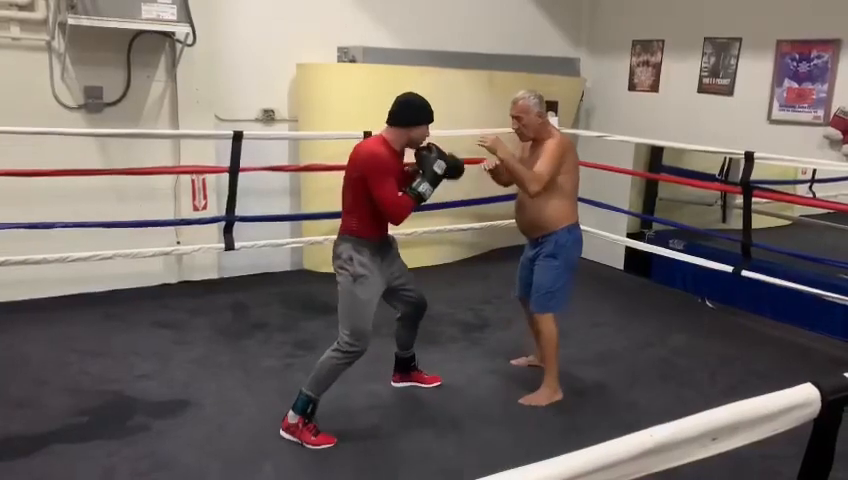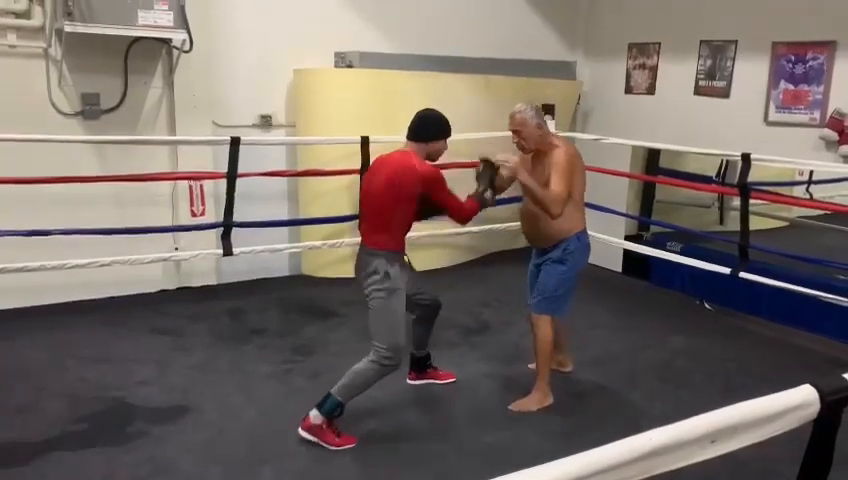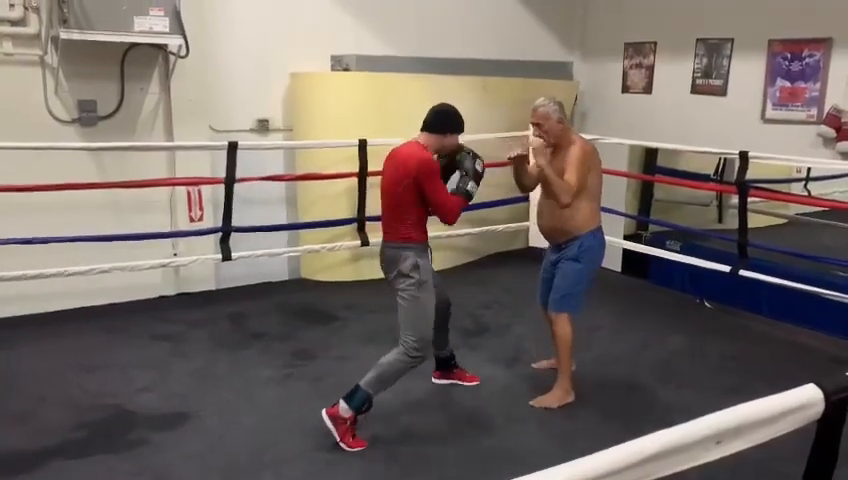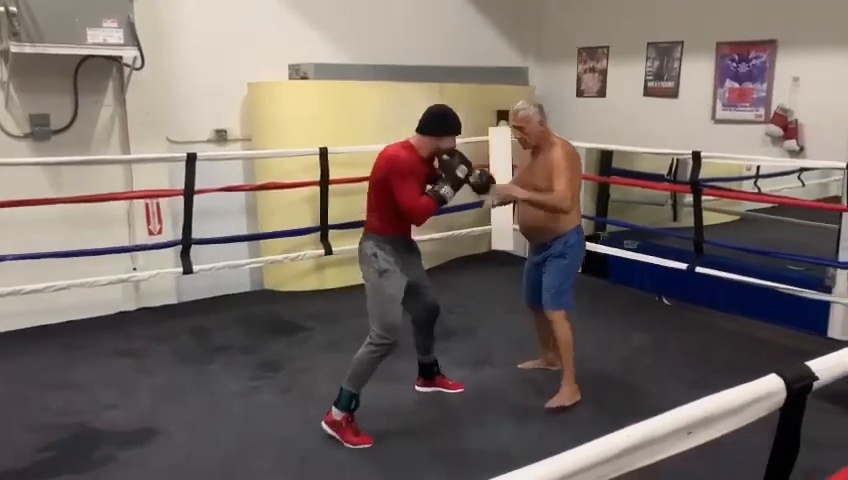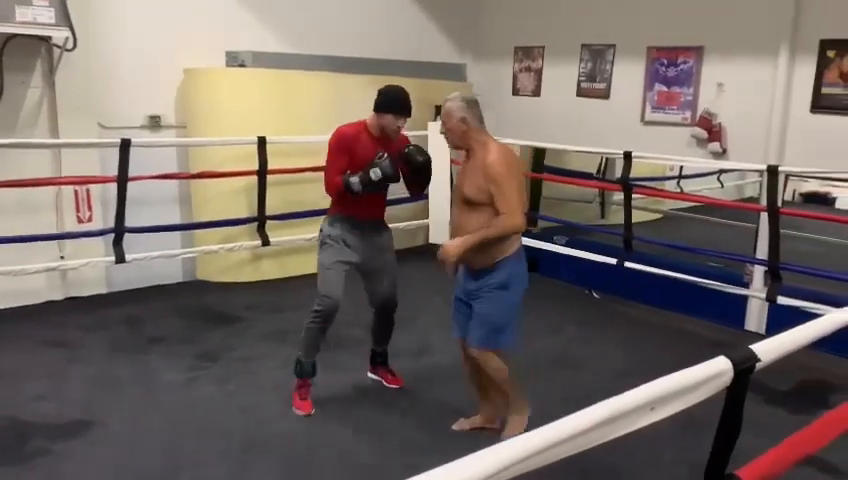
dt=1s
person 1, frame 1
left shoulder: (395, 151)
right shoulder: (372, 154)
left elbow: (398, 186)
right elbow: (395, 213)
left wrist: (434, 167)
right wrist: (427, 177)
left hip: (383, 248)
right hip: (357, 252)
left knee: (414, 304)
right knee: (353, 342)
left ankle: (404, 371)
right ankle: (296, 418)
person 1, frame 2
left shoulder: (384, 163)
right shoulder: (425, 173)
right elbow: (462, 215)
left wrist: (432, 205)
right wrist: (486, 188)
left hip: (384, 257)
right hip: (383, 264)
left knee: (429, 305)
right knee: (387, 355)
left ankle: (420, 368)
right ankle: (318, 418)
person 1, frame 3
left shoulder: (401, 152)
right shoulder: (423, 160)
right elbow: (448, 214)
left wrist: (448, 168)
right wrist: (470, 178)
left hip: (402, 250)
right hip: (409, 255)
left knee: (440, 305)
right knee: (415, 348)
left ankle: (446, 367)
right ankle: (344, 411)
person 1, frame 4
left shoulder: (424, 157)
right shoulder: (397, 158)
left elbow: (431, 180)
right elbow: (416, 212)
left wrist: (467, 175)
right wrist: (450, 183)
left hip: (404, 246)
right hip: (381, 251)
left knee: (427, 309)
right knee: (385, 336)
left ankle: (428, 376)
right ankle: (339, 414)
person 1, frame 5
left shoulder: (400, 142)
right shoulder: (345, 136)
left elbow: (416, 191)
right elbow: (333, 186)
left wrist: (420, 170)
right wrist: (371, 175)
left hip: (377, 232)
right hip: (340, 230)
left knee: (386, 302)
right knee: (327, 303)
left ankle: (378, 364)
right ankle: (302, 379)
person 2, frame 1
left shoulder: (557, 144)
right shoulder: (529, 144)
left elbow: (533, 186)
right elbow: (509, 179)
left wrist: (503, 152)
right wrist: (496, 169)
left hip: (559, 240)
right hip: (536, 239)
left knee: (543, 310)
right knee: (526, 299)
left ankle: (551, 386)
right ankle: (541, 354)
person 2, frame 2
left shoulder: (562, 154)
right shoulder: (528, 153)
left elbow: (554, 207)
right elbow: (499, 187)
left wrist: (521, 175)
right wrist: (500, 169)
left hip: (567, 247)
right hip: (542, 246)
left knee: (540, 314)
right knee: (544, 308)
left ankle: (542, 391)
right ankle: (560, 358)
person 2, frame 3
left shoulder: (579, 150)
right shoulder: (549, 149)
left elbow: (565, 197)
right elbow: (527, 186)
left wrist: (542, 163)
right wrist: (519, 164)
left hip: (582, 244)
right hip: (557, 243)
left knee: (559, 312)
right knee: (549, 306)
left ankle: (563, 388)
right ankle: (562, 359)
person 2, frame 4
left shoulder: (560, 153)
right shoulder: (531, 152)
left elbow: (564, 203)
right elbow: (522, 190)
left wrist: (519, 192)
right wrist: (505, 191)
left hip: (563, 244)
right hip: (538, 244)
left knee: (555, 312)
right knee: (536, 305)
left ankle: (569, 387)
right ankle: (549, 357)
person 2, frame 5
left shoulder: (496, 159)
right shoulder: (471, 156)
left elbow: (514, 221)
left wrist: (464, 242)
right wrist: (458, 252)
left hip: (500, 272)
right hip: (470, 270)
left knee: (482, 350)
right knee: (468, 345)
left ankle: (517, 407)
right ankle: (488, 411)
